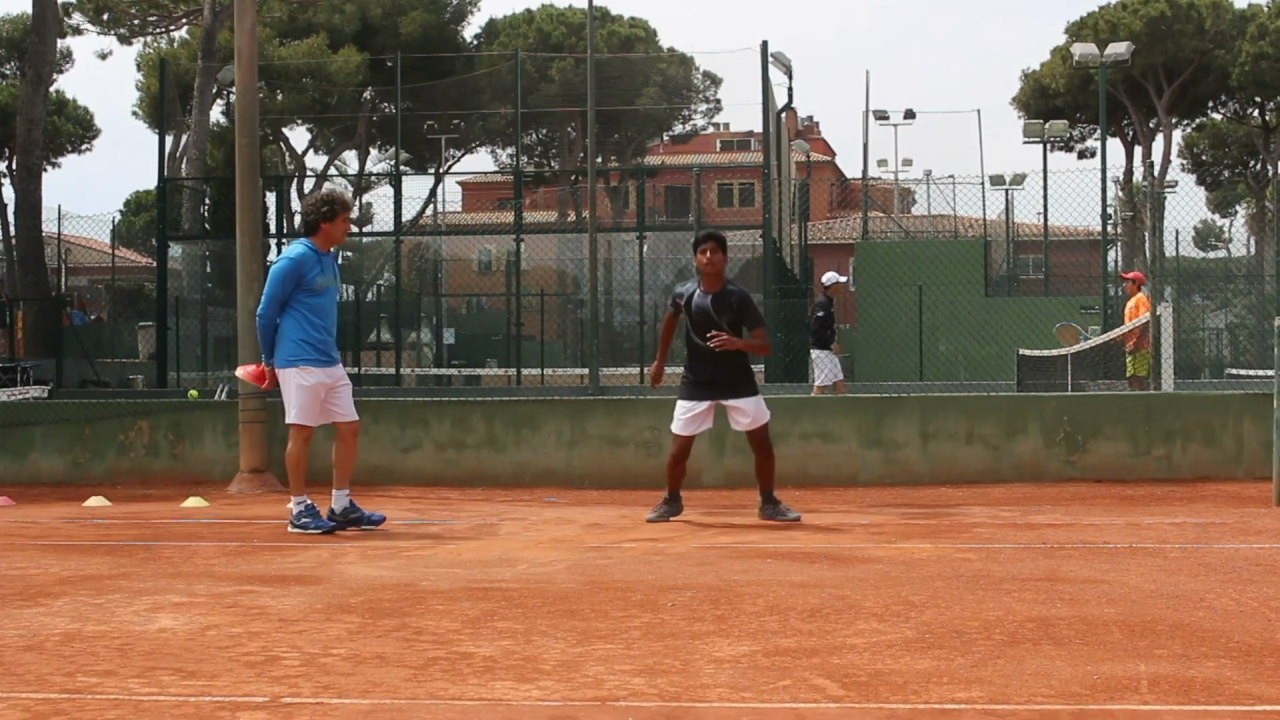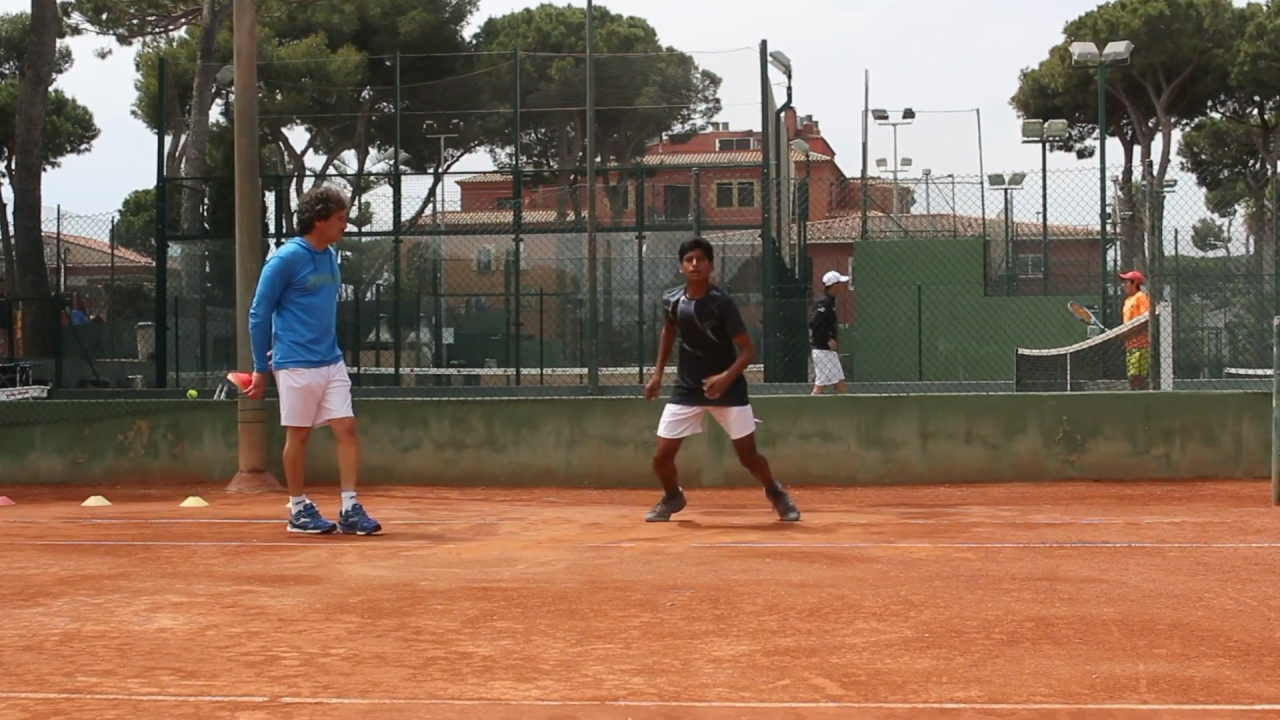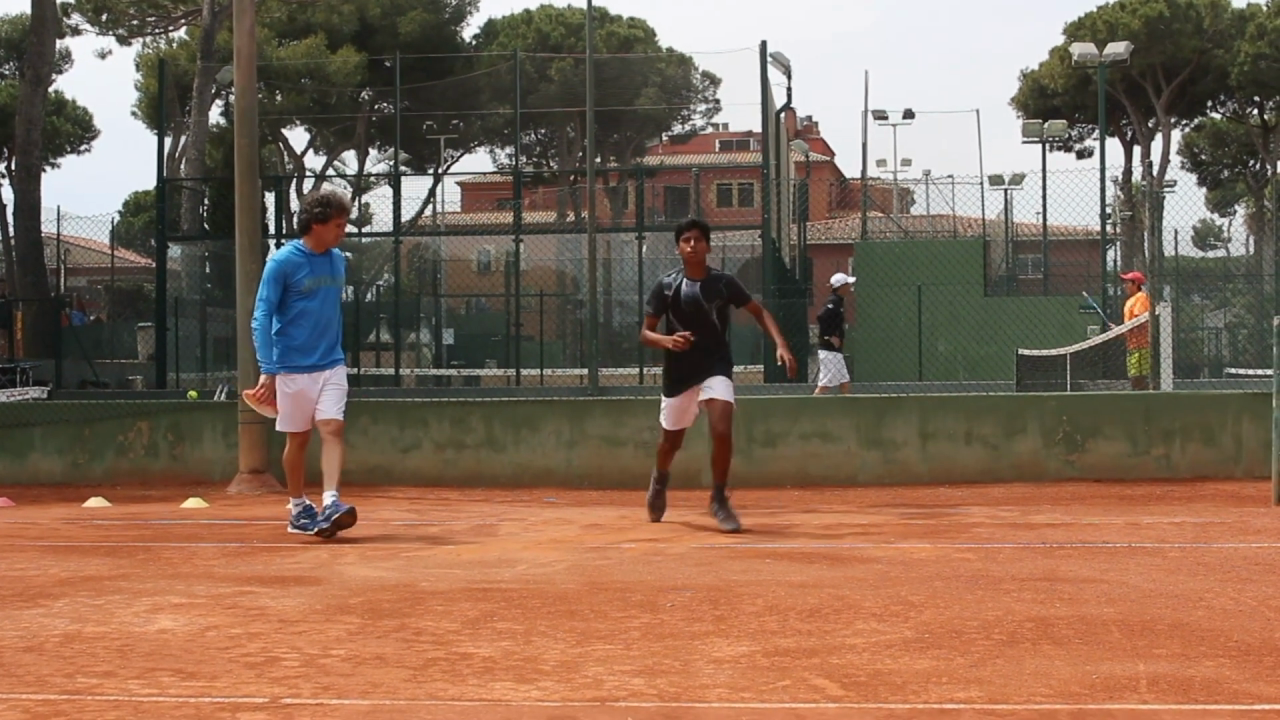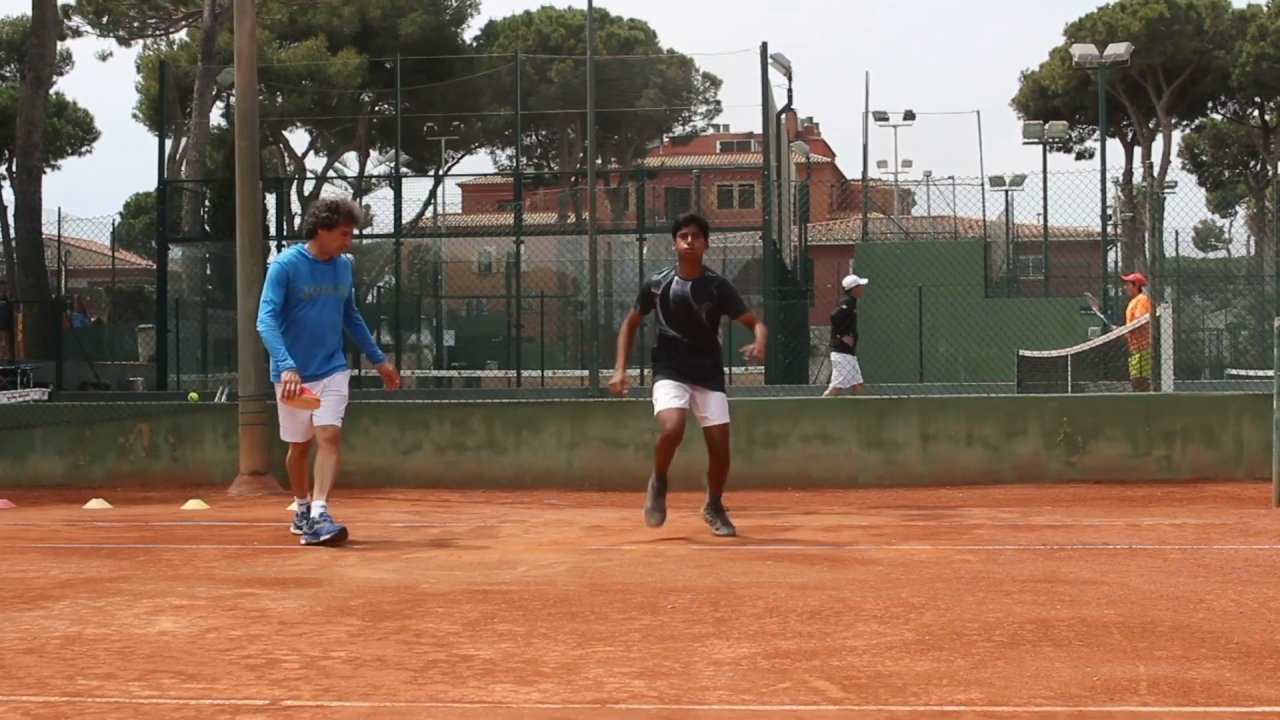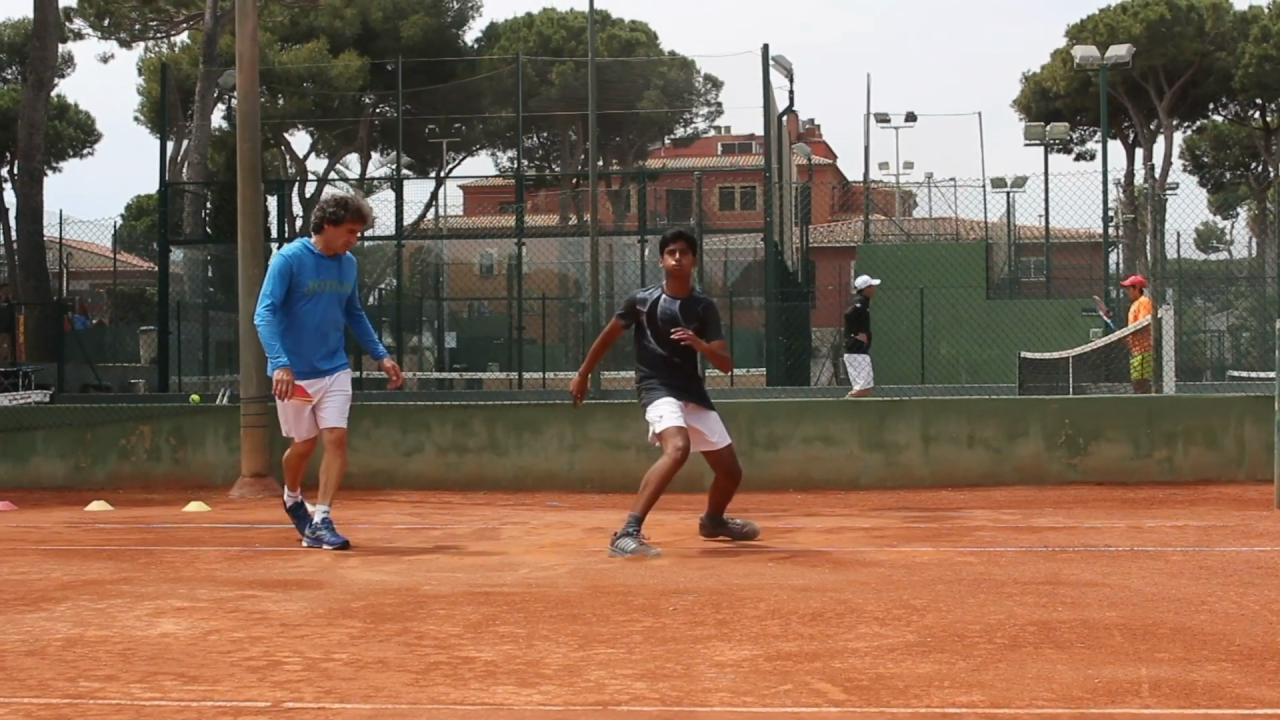
dt=0.2s
person 1, frame 1
left shoulder: (329, 257)
right shoulder: (293, 259)
right elbow: (266, 313)
right wrist: (268, 360)
left hip: (332, 362)
right hip: (300, 362)
left knee: (350, 429)
right knee: (302, 431)
left ankle: (343, 506)
right ankle: (300, 510)
person 1, frame 2
left shoulder: (330, 257)
right shoulder: (285, 259)
right elbow: (259, 314)
right wrist: (260, 366)
left hip: (332, 362)
right hip: (295, 364)
left knee: (346, 428)
right knee: (299, 434)
left ankle: (352, 508)
right ankle: (299, 509)
person 1, frame 3
left shoulder: (338, 260)
right shoulder: (282, 262)
right elbow: (262, 317)
left wrist: (340, 357)
right wrist: (266, 369)
left hip: (330, 365)
right hip: (291, 368)
left knee: (331, 429)
right knee: (298, 438)
left ankle: (331, 505)
right ankle: (299, 508)
person 1, frame 4
left shoulder: (344, 266)
right shoulder: (284, 265)
left elbow: (351, 316)
right elbow: (266, 320)
left wrist: (378, 358)
right wrist: (286, 366)
left hip: (332, 371)
right hip: (294, 375)
left knee: (328, 436)
right knee: (300, 445)
left ankle: (318, 515)
right ankle: (302, 508)
person 1, frame 5
left shoulder: (349, 264)
right shoulder: (289, 259)
left elbow: (355, 314)
right elbow: (265, 314)
left wrist: (381, 355)
right wrist: (280, 363)
left hip: (335, 370)
right hip: (296, 373)
left knee: (337, 439)
right knee: (303, 445)
left ankle: (321, 522)
right ankle: (293, 498)
person 2, frame 1
left shoulder: (739, 298)
right shoulder: (683, 294)
left elbow: (764, 347)
right elbow: (671, 319)
left wrist: (736, 343)
right wrist: (659, 360)
left hip: (737, 384)
right hip: (695, 386)
left knee: (762, 445)
right knee: (676, 456)
left ankle: (768, 501)
right ankle: (673, 500)
person 2, frame 2
left shoulder: (723, 304)
right shoulder: (671, 301)
left elbow: (748, 351)
left wrist: (727, 377)
right wrist: (657, 372)
left hip: (729, 387)
right hip: (687, 389)
left knee: (747, 455)
right knee: (661, 457)
left ankle: (775, 494)
right ankle: (673, 497)
person 2, frame 3
left shoulder: (724, 282)
right shoulder: (664, 286)
left elbow: (759, 311)
right elbow: (645, 332)
left wrist: (781, 345)
right wrist: (667, 340)
left hip: (716, 368)
right hip: (679, 372)
left knee: (722, 429)
right knee: (670, 443)
left ankle: (719, 500)
right ankle: (660, 480)
person 2, frame 4
left shoulder: (719, 285)
right shoulder: (656, 284)
left elbow: (755, 322)
right elbow: (630, 325)
left wrist: (760, 343)
right wrist: (620, 368)
left hip: (709, 371)
right hip: (669, 371)
left knee: (719, 447)
right knee: (671, 430)
left ankle: (714, 506)
right ankle: (658, 481)
person 2, frame 5
left shoulder: (706, 308)
right shoulder: (642, 300)
left elbow: (725, 364)
right elbow: (608, 335)
left wrist: (700, 346)
right wrist: (582, 375)
left hip: (694, 392)
right hip: (657, 387)
left knee: (731, 472)
right knee: (678, 447)
left ankle: (713, 520)
right ankle: (628, 532)
